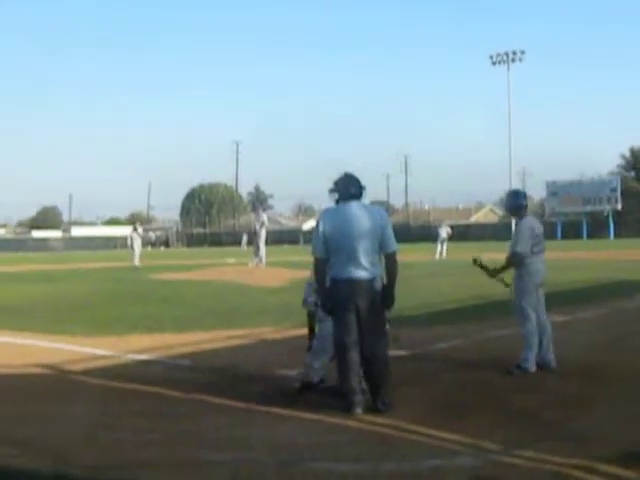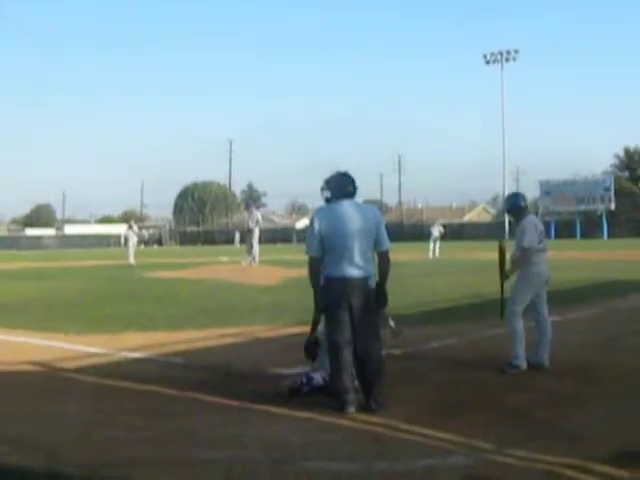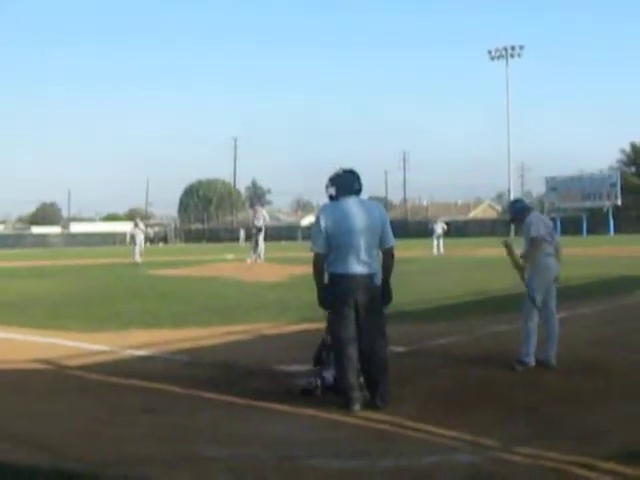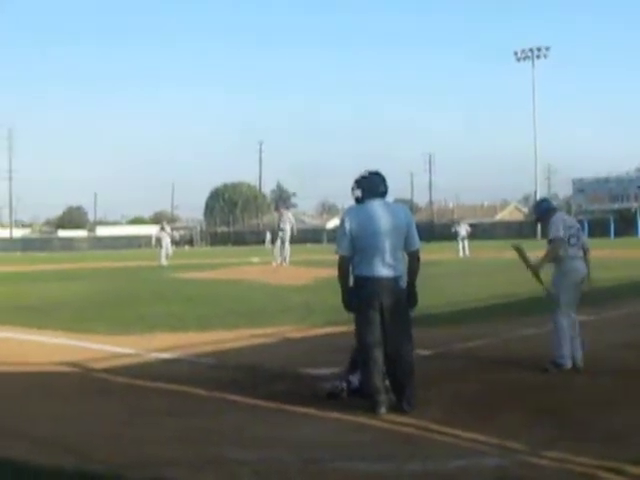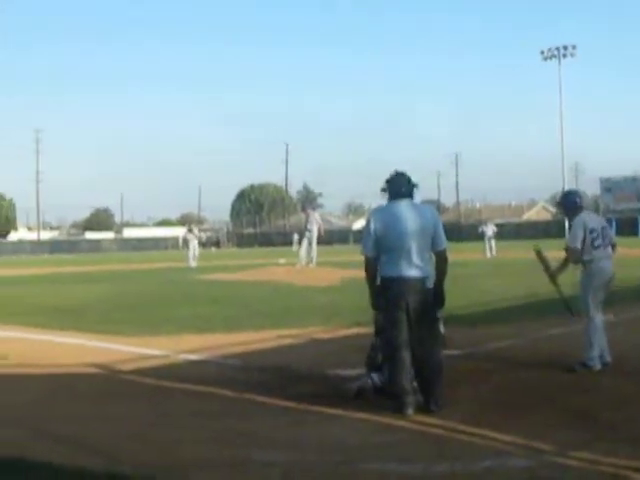
dt=0.3s
person 1, frame 1
left shoulder: (327, 217)
right shoulder: (378, 214)
left elbow: (320, 262)
right elbow: (390, 257)
left wrist: (322, 294)
right wrist: (390, 289)
left hip: (341, 288)
right hip: (371, 287)
left knee: (347, 345)
right knee: (376, 346)
left ankle: (355, 401)
right ankle: (381, 399)
person 1, frame 2
left shoulder: (321, 216)
right shoulder: (372, 212)
left elbow: (315, 261)
right elbow: (384, 256)
left wrist: (317, 292)
right wrist: (382, 287)
left hip: (335, 286)
right hip: (365, 286)
left knee: (340, 344)
right knee: (369, 344)
left ankle: (347, 399)
right ankle: (373, 398)
person 1, frame 3
left shoulder: (326, 213)
right shoulder: (377, 209)
left elbow: (320, 257)
right elbow: (388, 253)
left wrist: (320, 288)
right wrist: (385, 283)
left hip: (340, 283)
right hip: (370, 282)
left knee: (345, 341)
right knee: (374, 341)
left ankle: (352, 397)
right ankle: (379, 396)
person 1, frame 4
left shoulder: (352, 215)
right shoulder: (402, 212)
left elbow: (344, 260)
right elbow: (414, 256)
left wrist: (345, 291)
right wrist: (411, 286)
left hip: (365, 286)
right hip: (396, 285)
left knee: (371, 345)
right knee: (400, 344)
left ankle: (378, 400)
right ankle: (406, 399)
person 1, frame 5
left shoulder: (377, 216)
right shoulder: (429, 212)
left elbow: (371, 261)
right elbow: (441, 256)
left wrist: (374, 291)
right wrist: (439, 286)
left hip: (392, 287)
right hip: (422, 286)
left knee: (398, 345)
right knee: (428, 345)
left ankle: (406, 401)
right ankle: (433, 400)
person 2, frame 1
left shoulder: (523, 225)
right shoulder: (535, 222)
left elbow: (518, 255)
left wrist: (499, 270)
left hip: (527, 273)
right hip: (538, 270)
left knee: (527, 318)
right knee: (540, 316)
left ankle: (527, 363)
right ankle: (546, 358)
person 2, frame 2
left shoulder: (526, 223)
right shoulder: (535, 221)
left elbow: (528, 251)
left wrist: (512, 270)
left hip: (530, 271)
right hip: (541, 270)
left knee: (513, 312)
right knee: (542, 315)
left ankle: (518, 361)
right ankle: (541, 359)
person 2, frame 3
left shoulder: (532, 219)
right shoulder: (544, 219)
left elbow: (538, 242)
right elbow: (557, 246)
left wrist: (526, 262)
left hip: (540, 266)
right hip: (552, 265)
left knee: (530, 311)
right knee: (549, 313)
left ankle: (527, 358)
right ankle: (548, 356)
person 2, frame 4
left shoulder: (556, 220)
right shoulder: (571, 220)
left elbow: (556, 243)
right elbow: (586, 248)
left wrist: (541, 263)
right wrist: (588, 269)
left hip: (566, 268)
right hip: (580, 267)
left knee: (559, 314)
right knee: (569, 314)
left ankle: (563, 360)
right ankle: (575, 358)
person 2, frame 5
left shoulder: (578, 221)
right shoulder: (597, 218)
left elbow: (574, 251)
right elbow: (613, 243)
left wrist: (559, 270)
left hip: (594, 269)
right hip: (608, 266)
left knee: (591, 314)
right knee: (596, 312)
left ankle: (592, 361)
right ankle: (603, 356)
